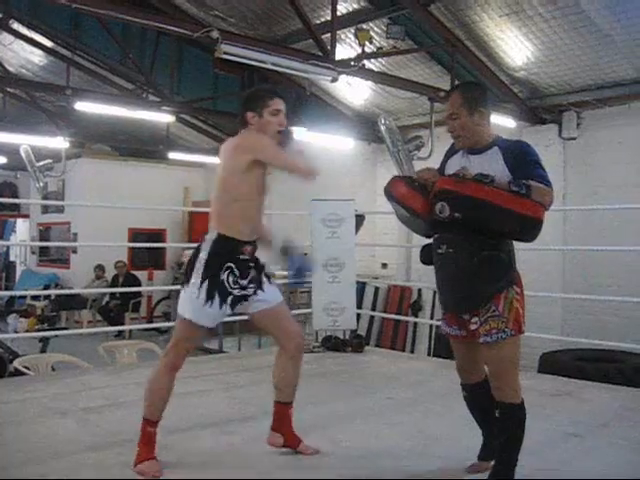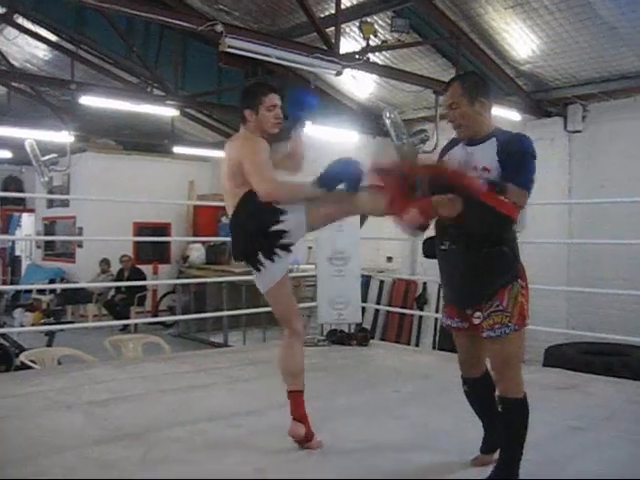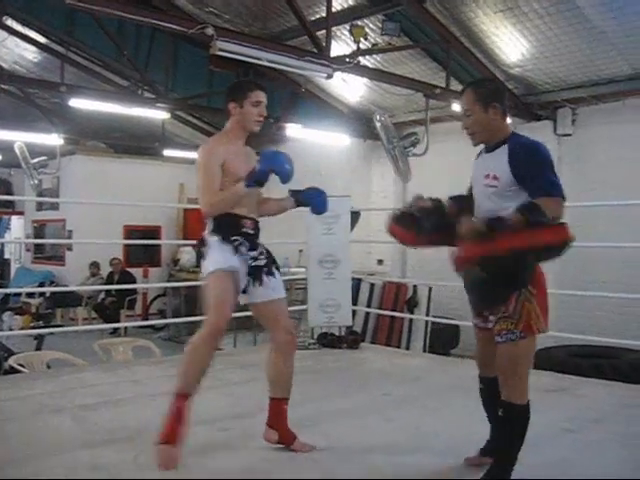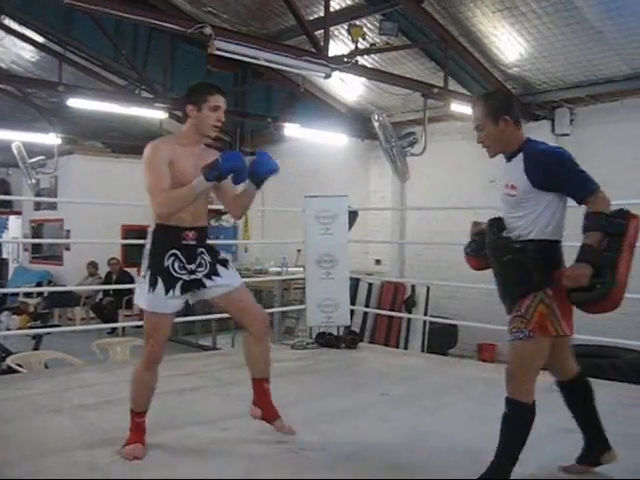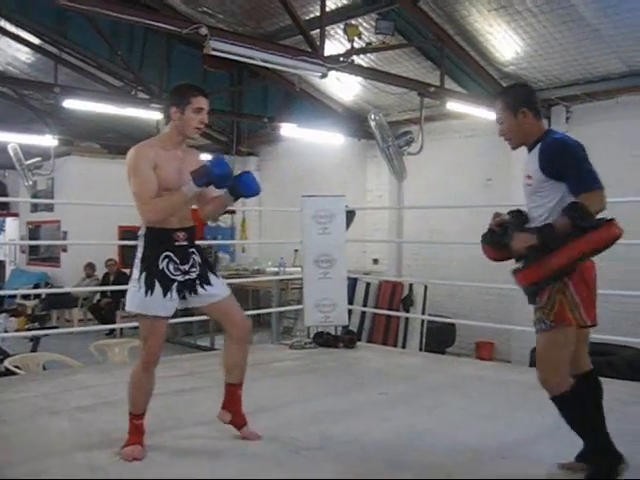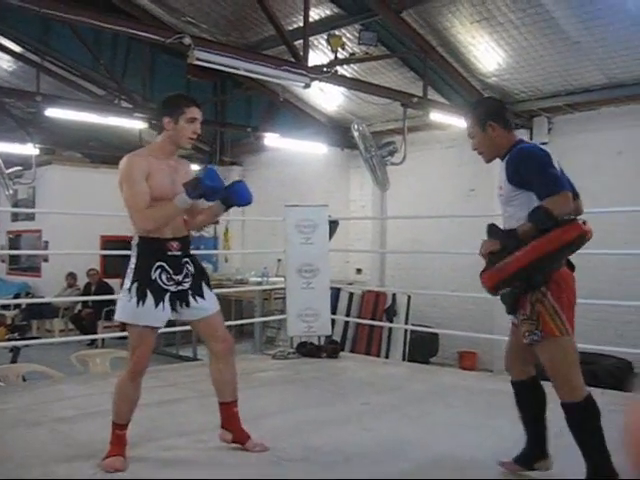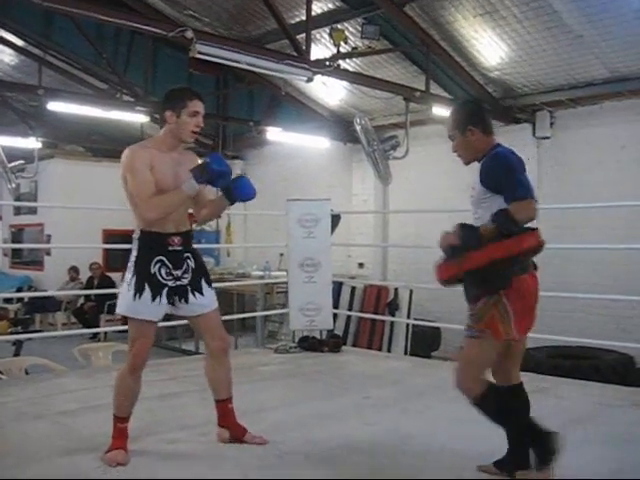
dt=0.3s
person 1, frame 1
left shoulder: (514, 152)
right shoulder: (452, 155)
left elbow: (545, 197)
left wrist: (487, 183)
right wrist: (426, 184)
left hip: (494, 281)
right hip: (453, 280)
left knee: (504, 382)
right knee: (469, 372)
right ankle: (492, 445)
person 1, frame 2
left shoulder: (513, 145)
right shoulder: (451, 149)
left elbow: (515, 199)
right elbow: (428, 196)
left hip: (497, 273)
right hip: (455, 273)
left knee: (507, 377)
right knee: (470, 367)
right ankle: (494, 435)
person 1, frame 3
left shoulder: (528, 152)
right shoulder: (483, 156)
left elbow: (552, 209)
left wrist: (490, 227)
right wrist: (434, 207)
left hip: (514, 280)
right hip: (482, 277)
left knee: (513, 379)
right knee: (488, 367)
right ankle: (497, 441)
person 1, frame 4
left shoulder: (546, 158)
right shoulder: (511, 163)
left elbow: (599, 202)
left wrist: (586, 261)
right wrist: (491, 230)
left hip: (541, 283)
right hip: (521, 280)
left knee: (518, 382)
right knee: (562, 369)
right ankle: (598, 447)
person 1, frame 5
left shoulder: (559, 146)
right shoulder: (541, 152)
left elbow: (595, 200)
left wrist: (539, 237)
right wrist: (513, 221)
left hip: (563, 274)
left knee: (553, 376)
right knee: (577, 366)
person 1, frame 6
left shoulder: (524, 155)
right shoulder: (527, 157)
left elbow: (561, 204)
right elbow: (577, 206)
left wrist: (505, 242)
left hip: (542, 282)
left knee: (567, 383)
right knee: (517, 366)
person 1, frame 7
left shoulder: (498, 161)
right shoulder: (503, 162)
left elbow: (525, 211)
left wrist: (465, 237)
right wrist: (471, 235)
left hip: (502, 288)
right hip: (513, 281)
left knee: (468, 379)
right knee: (505, 375)
left ankle: (538, 440)
person 2, frame 1
left shoulder: (246, 155)
right shoulder: (247, 142)
right elbow: (307, 172)
left wrist: (279, 245)
right wrist: (283, 149)
left hip: (247, 262)
right hip: (218, 259)
left knee: (294, 341)
right knee: (176, 357)
left ankle: (282, 431)
right ankle: (145, 447)
person 2, frame 2
left shoulder: (244, 146)
right shoulder: (251, 144)
left elbow: (293, 164)
right elbow: (268, 191)
left wrist: (297, 125)
right wrist: (323, 188)
left hip: (256, 240)
right hip: (260, 221)
left knee: (295, 329)
right knee: (348, 200)
left ankle: (298, 422)
person 2, frame 3
left shoulder: (253, 155)
right shoulder: (213, 149)
right elbow: (209, 204)
left wrist: (297, 198)
right wrist: (251, 181)
left hip: (253, 245)
right hip: (225, 239)
left knee: (285, 335)
right knee: (217, 324)
left ankle: (277, 426)
right ankle: (173, 425)
person 2, frame 4
left shoulder: (214, 157)
right shoulder: (159, 150)
left elbow: (236, 209)
right elbow: (162, 206)
left wrist: (254, 180)
right wrist: (206, 178)
left hip: (204, 251)
right hip: (167, 251)
left knee: (258, 320)
right knee: (153, 352)
left ankle: (263, 404)
right ankle: (136, 431)
person 2, frame 5
left shoulder: (194, 158)
right shoulder: (142, 154)
left elbow: (207, 210)
right elbow: (152, 213)
left wrist: (233, 191)
right wrist: (196, 183)
left hip: (190, 251)
right hip: (157, 254)
left knee: (240, 326)
right knee: (151, 353)
left ankle: (232, 407)
right ankle: (135, 433)
person 2, frame 6
left shoulder: (184, 168)
right shoulder: (134, 163)
right elbow: (144, 221)
left wrist: (223, 202)
right wrist: (187, 195)
left hip: (184, 261)
right hip: (150, 264)
left knee: (222, 344)
right knee: (138, 363)
left ankle: (231, 427)
right ankle: (117, 444)
person 2, frame 7
left shoulder: (190, 161)
right shoulder: (138, 155)
left elbow: (205, 214)
right elbow: (149, 211)
left wrist: (228, 194)
right wrist: (192, 182)
left hip: (186, 256)
right hip: (151, 258)
left knee: (219, 343)
right knee: (138, 358)
left ankle: (228, 424)
right ankle: (119, 438)
